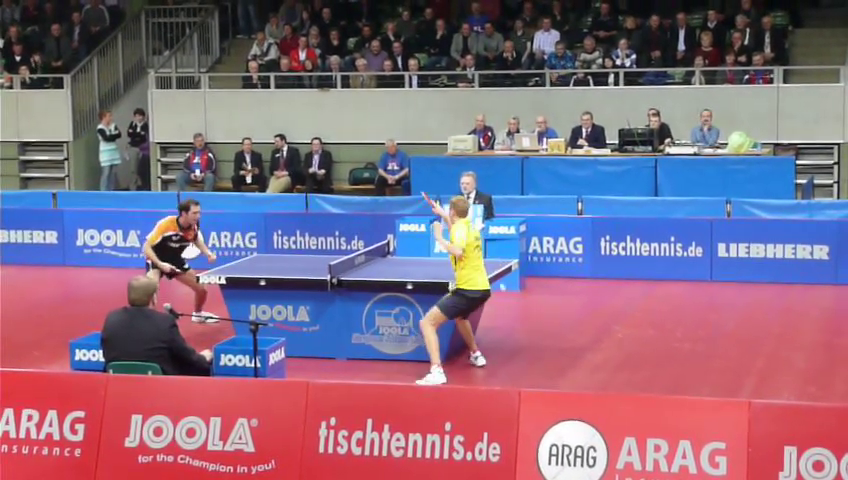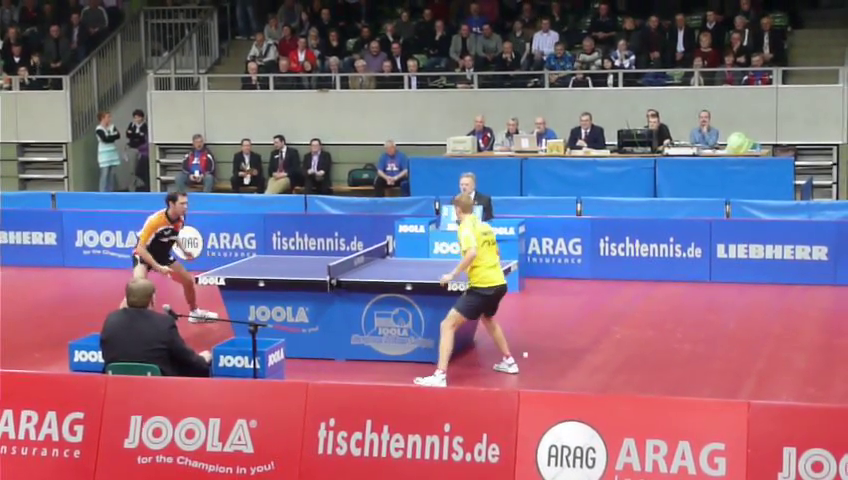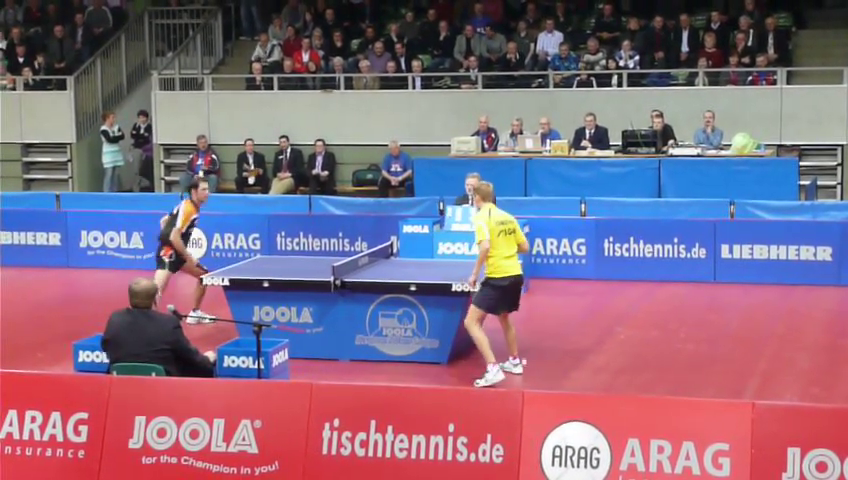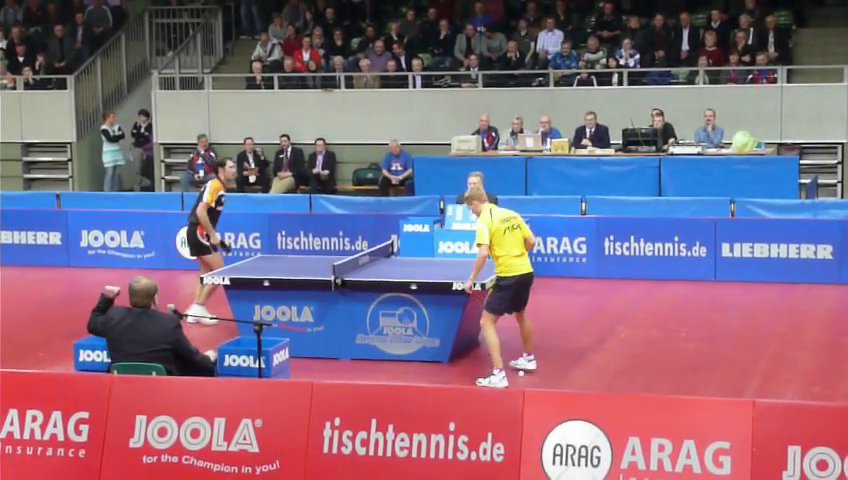
dt=0.3s
person 1, frame 1
left shoulder: (459, 229)
right shoulder: (471, 229)
left elbow: (458, 252)
left wrist: (439, 238)
right wrist: (443, 215)
left hip: (468, 290)
right hip: (483, 290)
left knee: (427, 323)
right knee: (460, 316)
left ankle: (436, 371)
right ankle: (476, 355)
person 1, frame 2
left shoulder: (465, 227)
right shoulder: (485, 227)
left elbow: (471, 254)
left wrist: (452, 275)
left hip: (482, 287)
right hip: (500, 284)
left knee: (447, 327)
right knee: (488, 319)
left ankle: (439, 376)
right ankle: (509, 362)
person 1, frame 3
left shoulder: (481, 217)
right shoulder: (508, 217)
left elbow: (485, 247)
right elbow: (525, 247)
left wrist: (474, 274)
left hip: (497, 278)
right hip: (515, 275)
left knee: (471, 322)
right knee: (504, 318)
left ankle: (493, 369)
right ankle: (515, 362)
person 1, frame 4
left shoulder: (484, 220)
right shoulder: (512, 215)
left elbow: (483, 254)
right elbow: (531, 241)
left wrist: (471, 280)
left hip: (508, 277)
right hip: (527, 272)
left knee: (487, 323)
right knee: (520, 315)
left ankle: (499, 375)
right ankle: (528, 358)
person 2, frame 1
left shoulder: (194, 225)
right shoulder: (165, 225)
left elbow: (196, 239)
right elbow: (146, 247)
left wrist: (207, 252)
right wrist: (160, 264)
left hip: (176, 260)
right hip: (156, 260)
left knee: (202, 289)
left ankle: (198, 314)
person 2, frame 2
left shoulder: (181, 218)
right shoulder: (156, 220)
right elbow: (141, 248)
left wrist: (183, 249)
right wrist: (158, 267)
left hip: (163, 255)
right hip: (144, 255)
left knee: (189, 281)
left ankle: (195, 313)
person 2, frame 3
left shoulder: (191, 207)
right shoulder: (187, 208)
left elbow: (164, 221)
right elbow: (174, 237)
right wrist: (189, 258)
left hip: (176, 251)
right hip: (168, 252)
left knee: (204, 276)
right knee: (157, 291)
left ankle: (195, 313)
person 2, frame 4
left shoulder: (220, 187)
right shoulder: (214, 185)
right elbow: (200, 211)
left wrist: (212, 233)
right wrist: (213, 234)
left hip: (199, 234)
right hip: (200, 233)
left knee: (208, 274)
left ankle: (196, 311)
right ankle: (198, 306)
person 3, frame 1
left shoulder: (112, 318)
right shoulder: (165, 321)
left elbow: (107, 354)
right elbow: (186, 356)
right wrist: (204, 358)
right knee: (204, 367)
person 3, frame 2
left shoulder: (112, 319)
right shoulder: (164, 323)
left elbow: (106, 355)
right elbow: (185, 356)
right wrist: (203, 360)
right knee: (202, 368)
person 3, frame 3
left shoulder: (116, 319)
right shoulder: (168, 323)
left elbow: (106, 347)
right elbow: (190, 356)
right wrist: (207, 360)
right knee: (207, 368)
person 3, frame 4
left shoulder: (114, 316)
right shoulder: (169, 322)
left elbow: (93, 326)
right elbow: (190, 356)
left wrist: (106, 298)
right wrist: (208, 359)
right knee: (207, 368)
